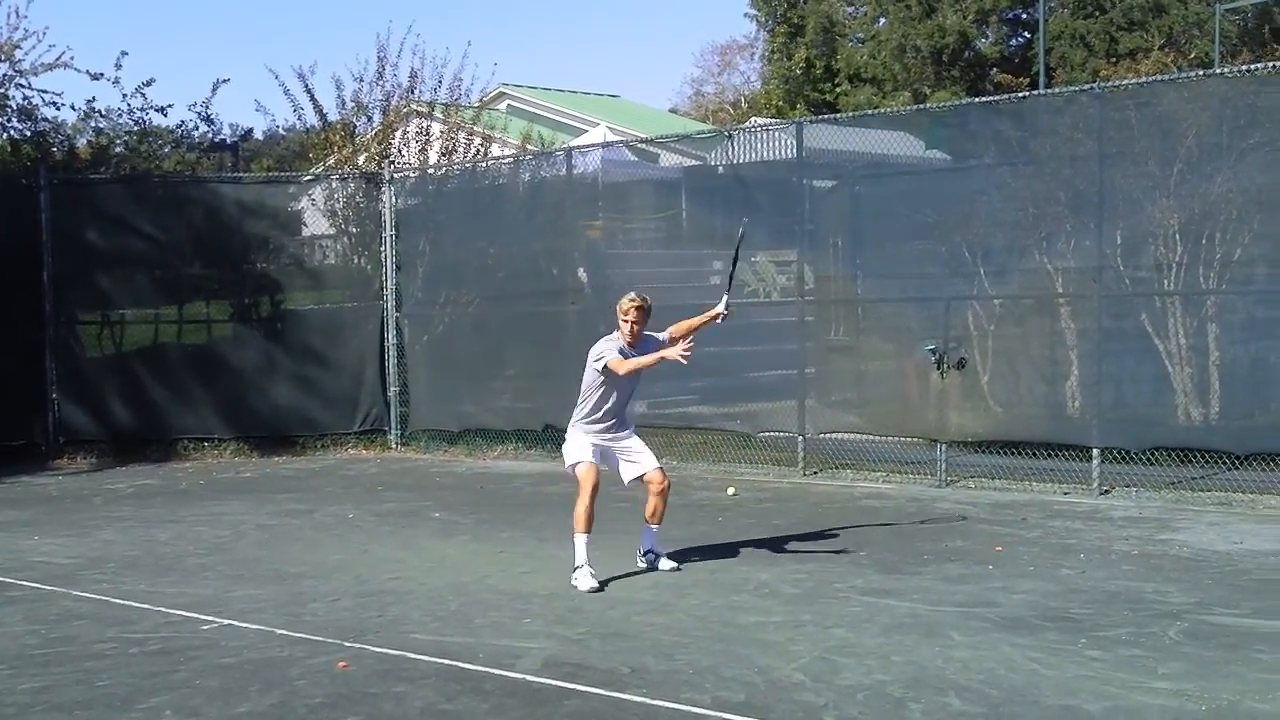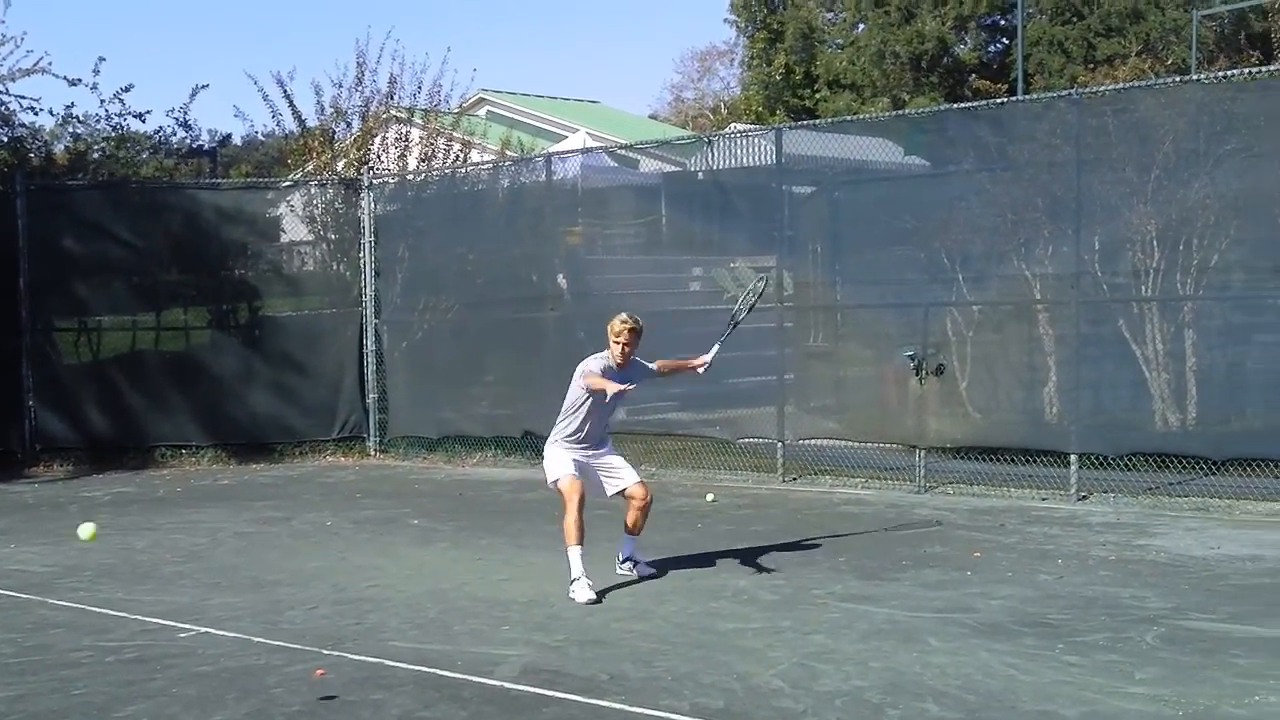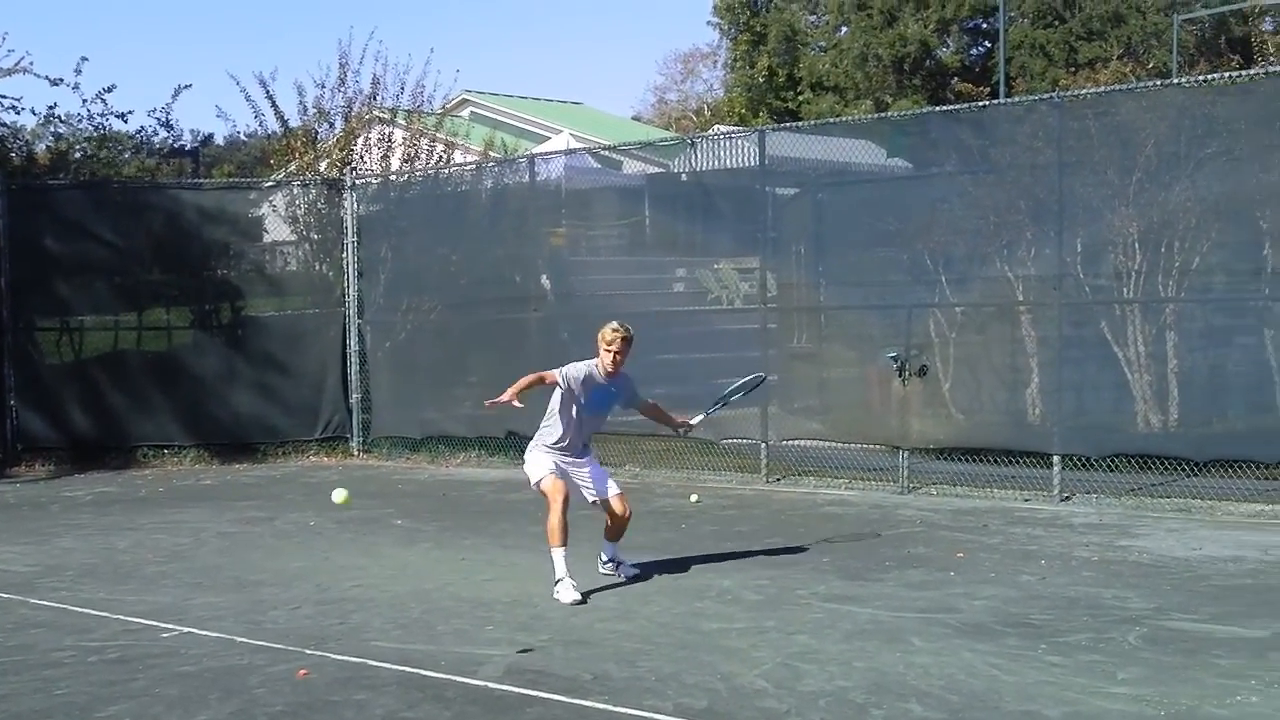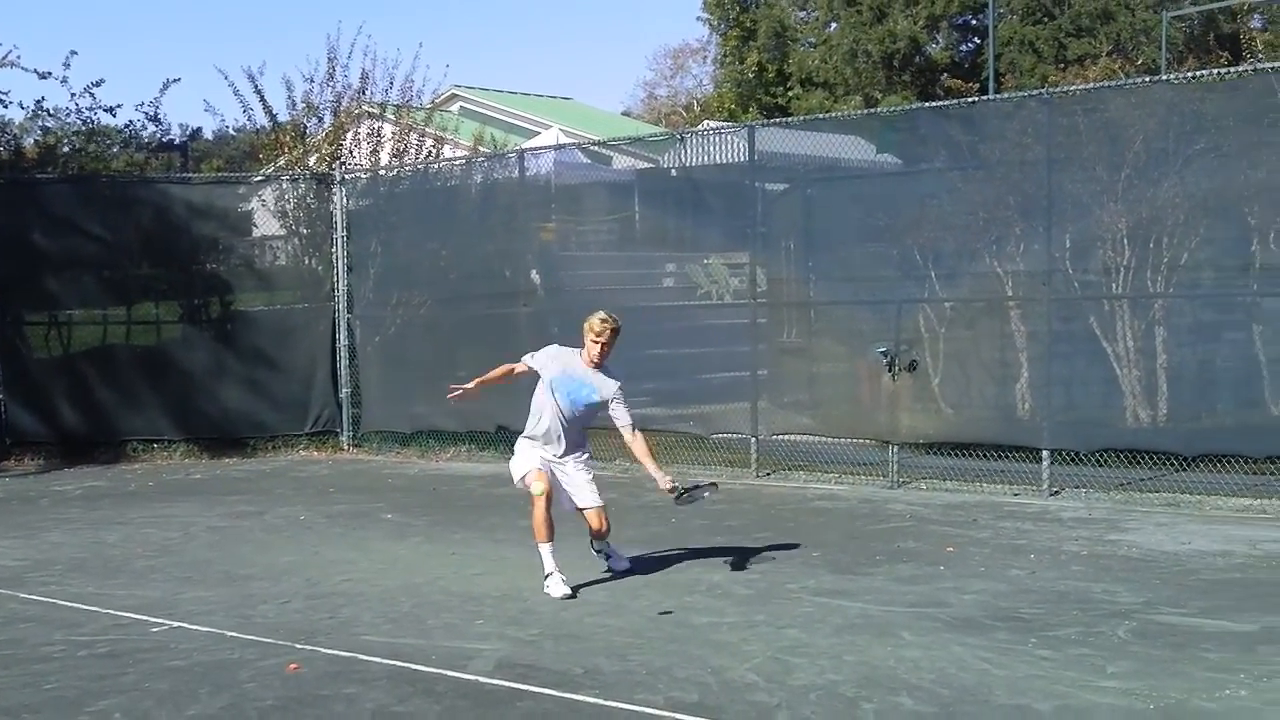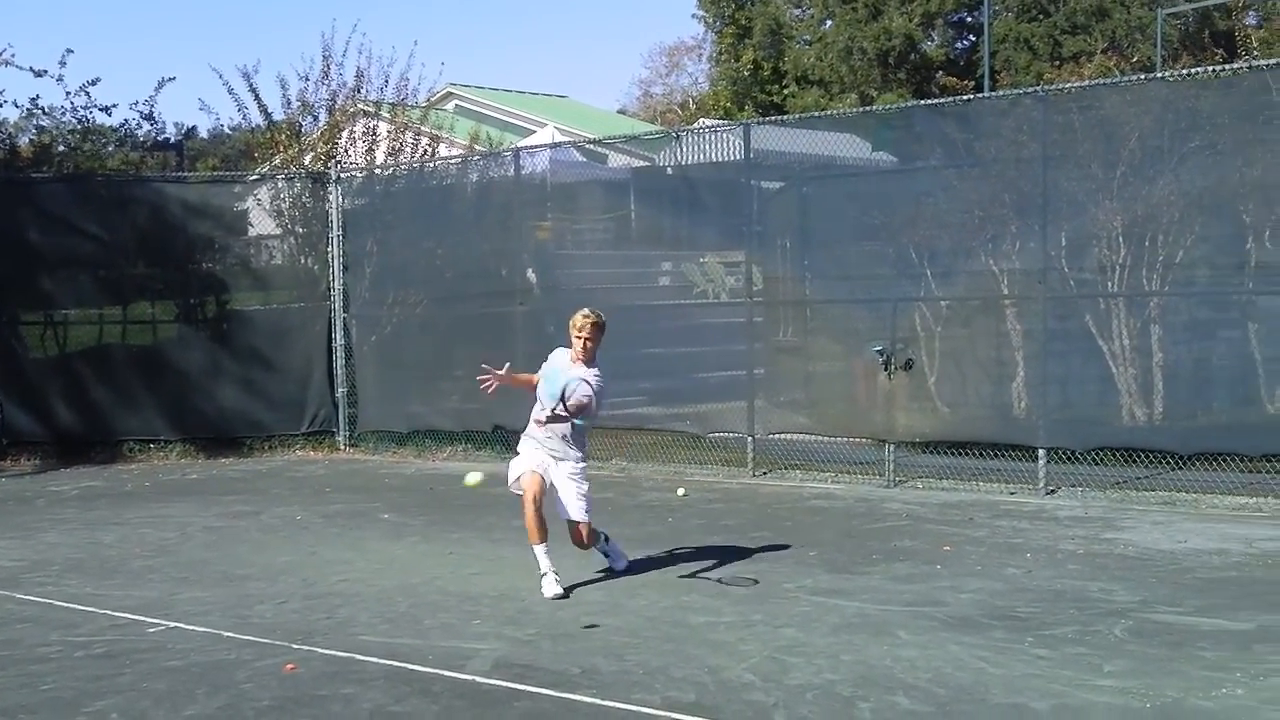
dt=0.1s
person 1, frame 1
left shoulder: (647, 342)
right shoulder: (605, 347)
left elbow: (677, 332)
right elbow: (623, 368)
left wrist: (713, 313)
right wrist: (664, 353)
left hip: (619, 431)
right hip: (585, 433)
left knee: (659, 482)
right knee: (589, 483)
left ankle: (648, 550)
right ankle: (581, 566)
person 1, frame 2
left shoulder: (634, 367)
right shoulder: (596, 365)
left elbow: (659, 368)
right elbow: (590, 380)
left wrist: (696, 363)
right wrist: (608, 386)
left hip: (599, 449)
right hip: (564, 448)
left knee: (640, 500)
right knee: (574, 498)
left ankle: (626, 558)
right ankle: (577, 578)
person 1, frame 3
left shoulder: (623, 383)
right shoulder: (579, 372)
left elbow: (645, 407)
right elbow: (542, 377)
left wrist: (675, 423)
right wrist: (512, 392)
left hip: (581, 456)
right hip: (545, 453)
left knee: (621, 512)
right knee: (559, 498)
left ankle: (609, 559)
right ankle: (562, 579)
person 1, frame 4
left shoulder: (609, 388)
right shoulder: (555, 355)
left elbow: (632, 435)
right elbow: (515, 368)
left wrist: (657, 472)
right wrist: (476, 383)
left hip: (571, 457)
right hip: (533, 448)
left knee: (599, 526)
right knee: (542, 492)
left ankle: (604, 548)
right ankle: (552, 573)
person 1, frame 5
left shoulder: (592, 380)
right shoulder: (558, 356)
left elbow: (575, 408)
right elbow: (538, 382)
left wrist: (556, 416)
right wrist: (505, 378)
left hip: (567, 460)
right hip: (532, 449)
left knee: (583, 539)
right knee: (531, 495)
left ankle: (602, 542)
right ankle: (546, 572)
